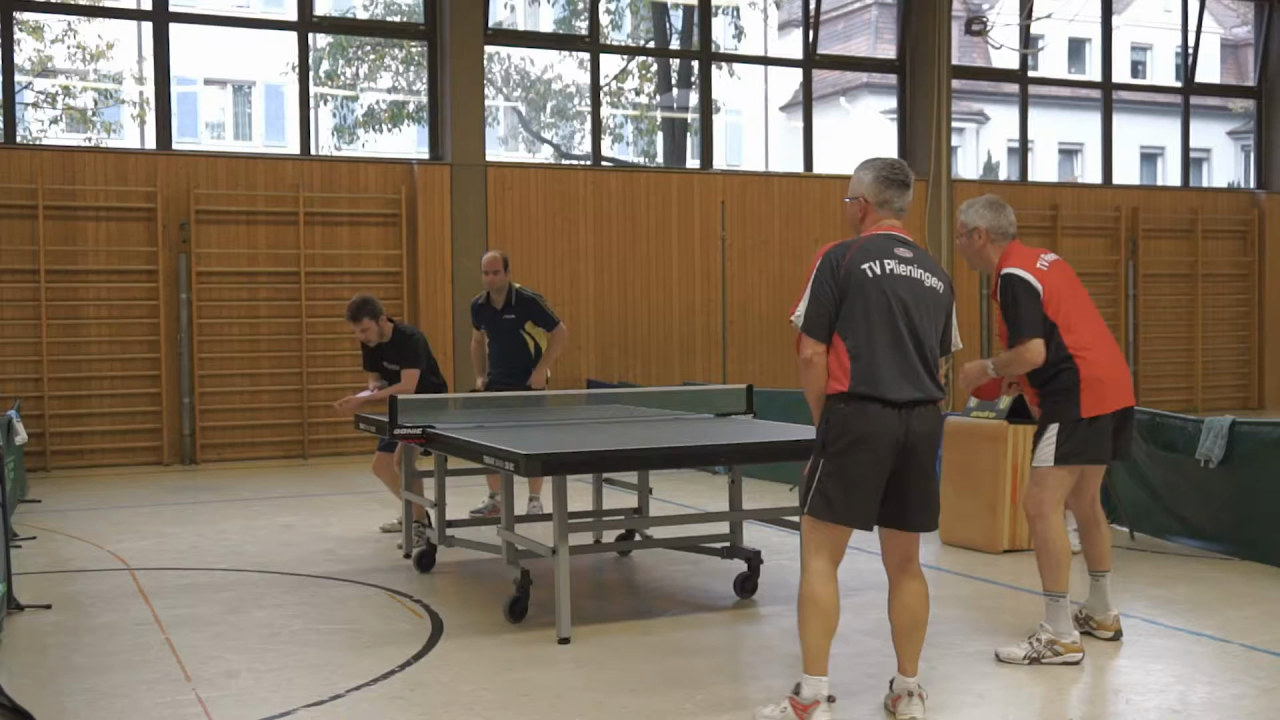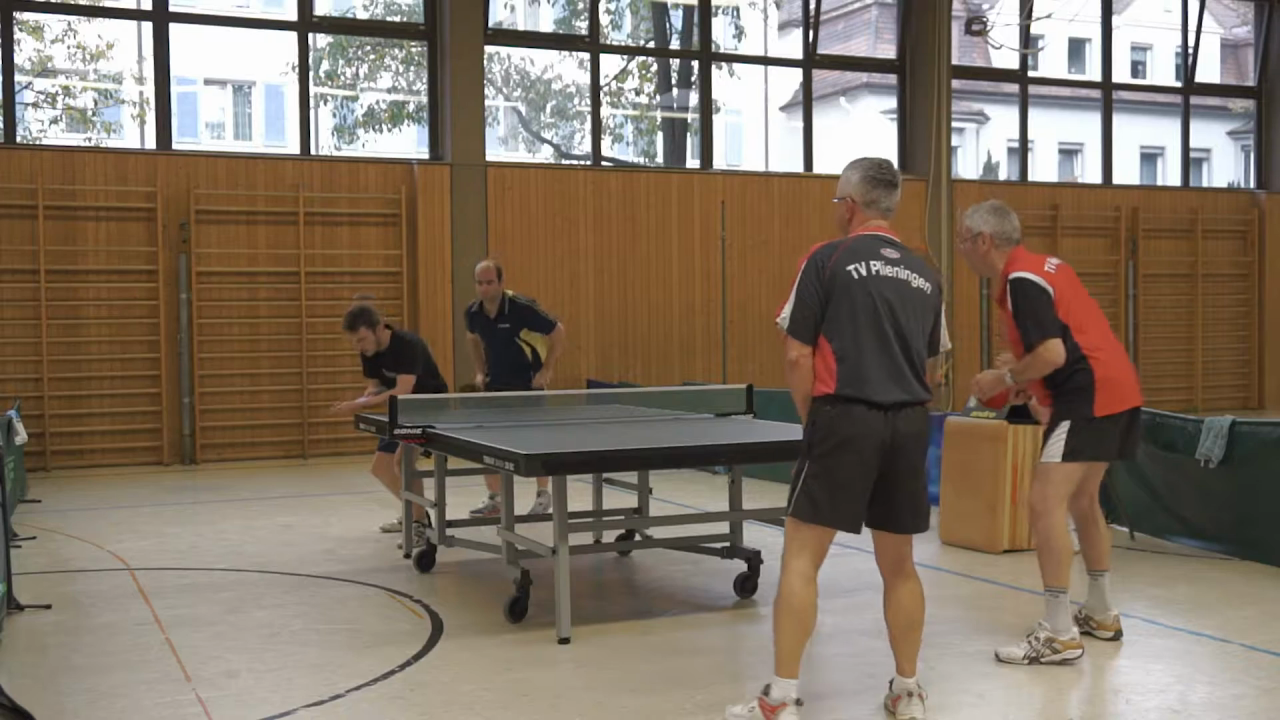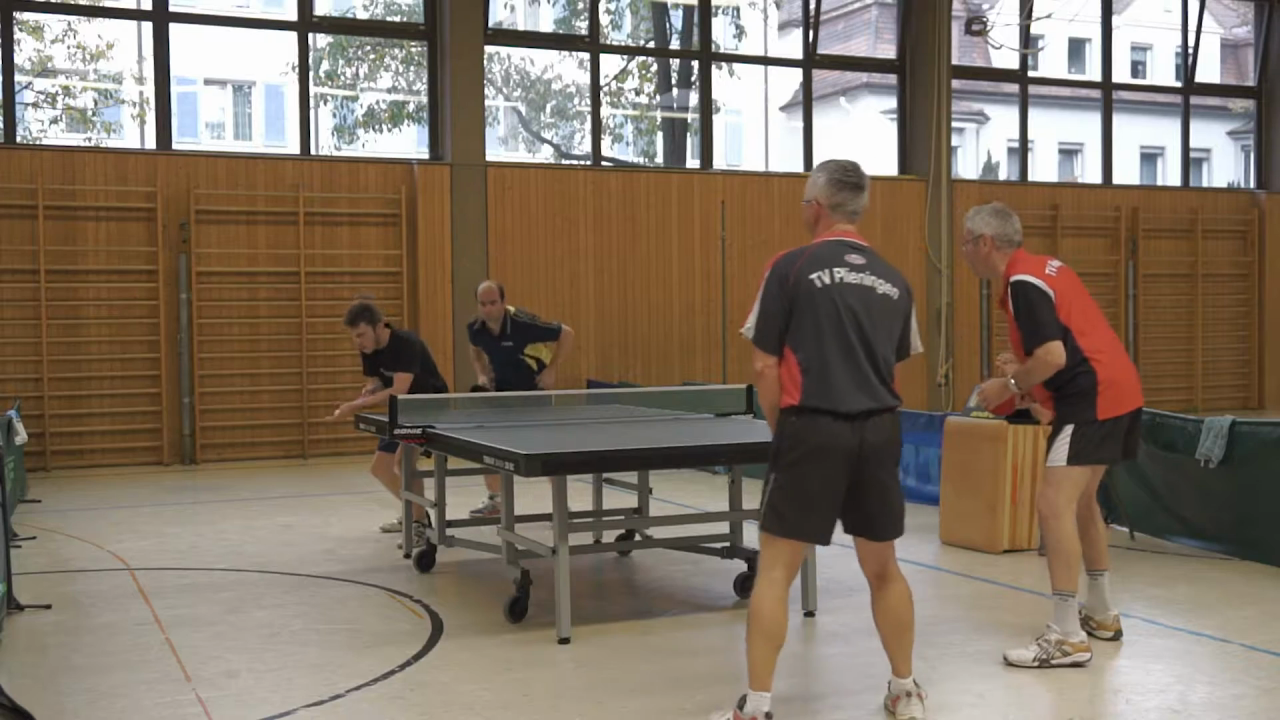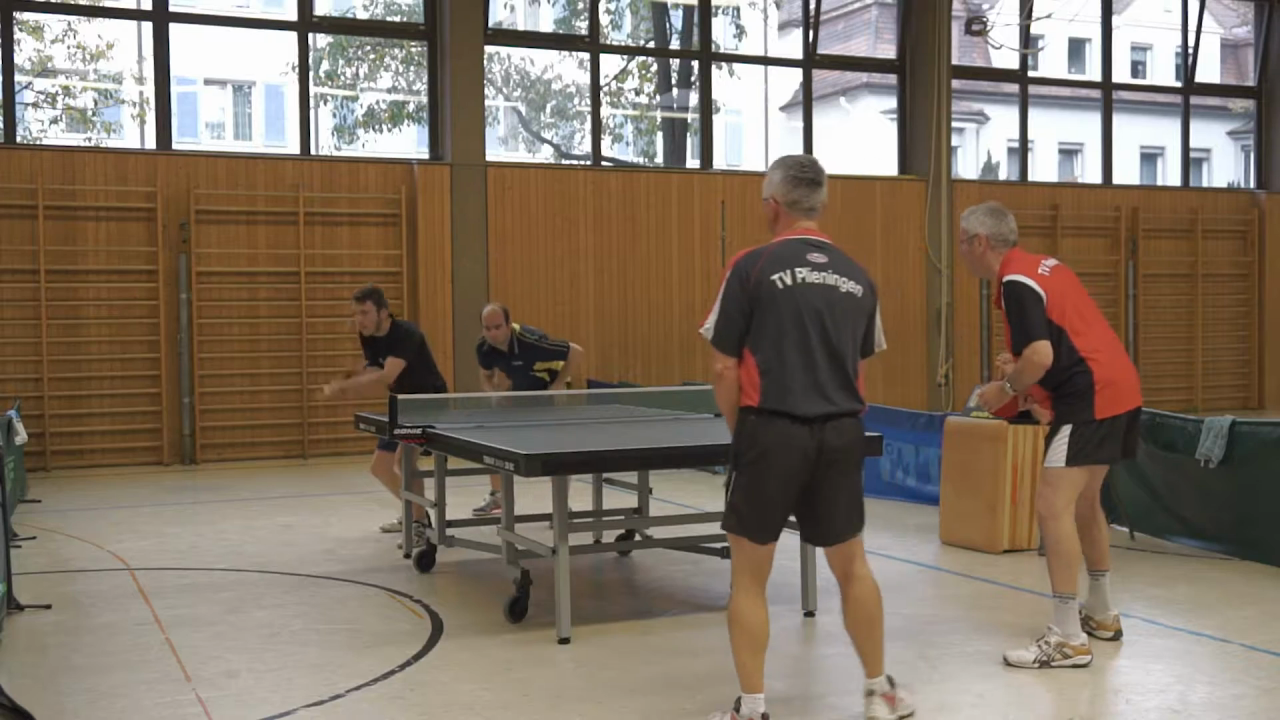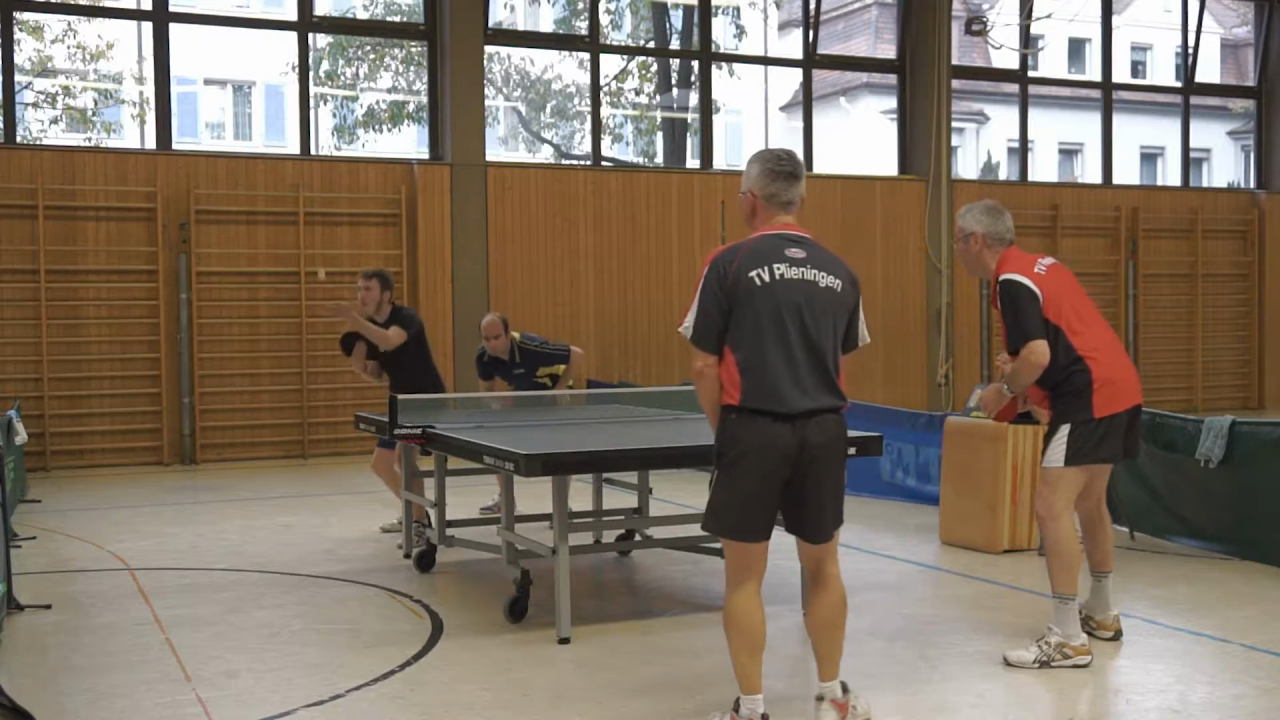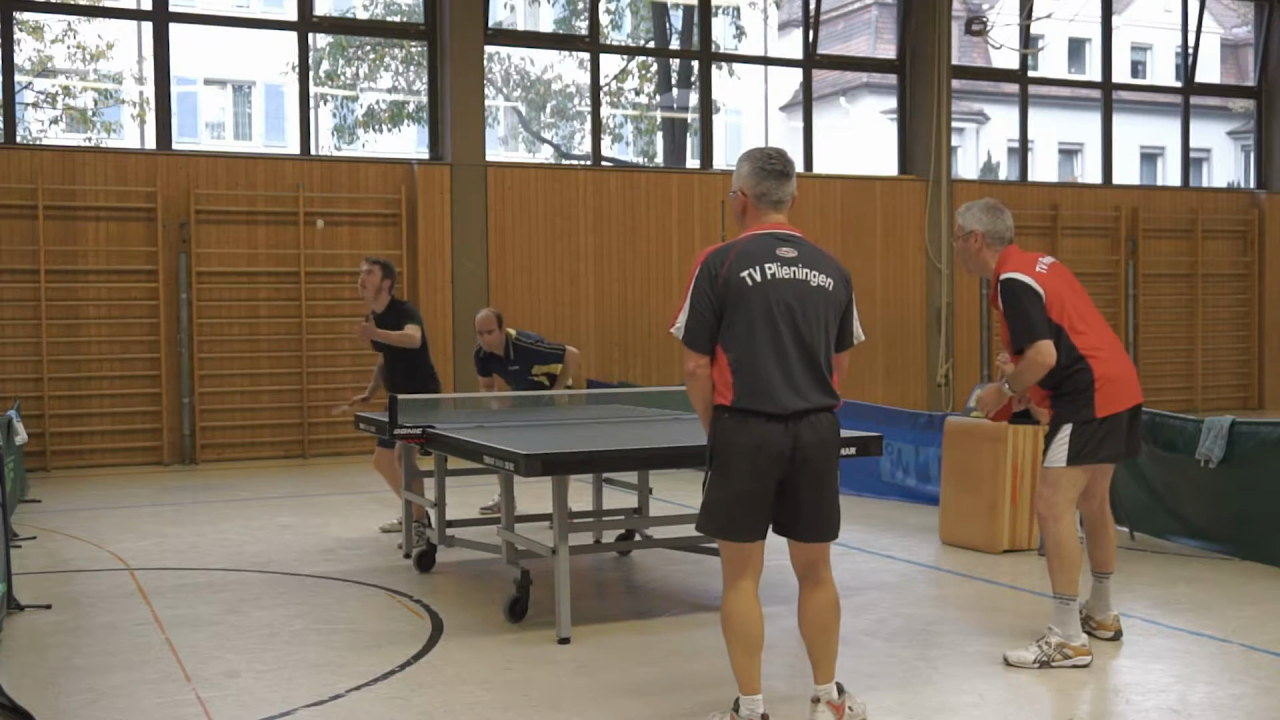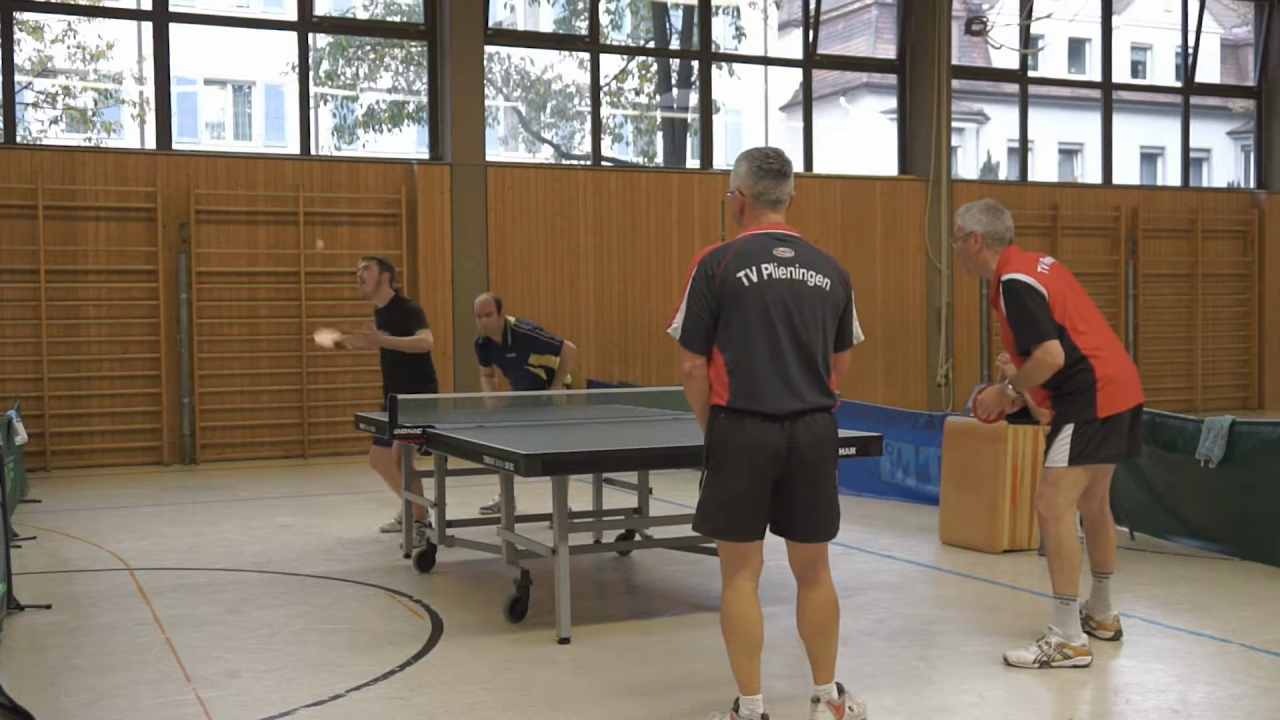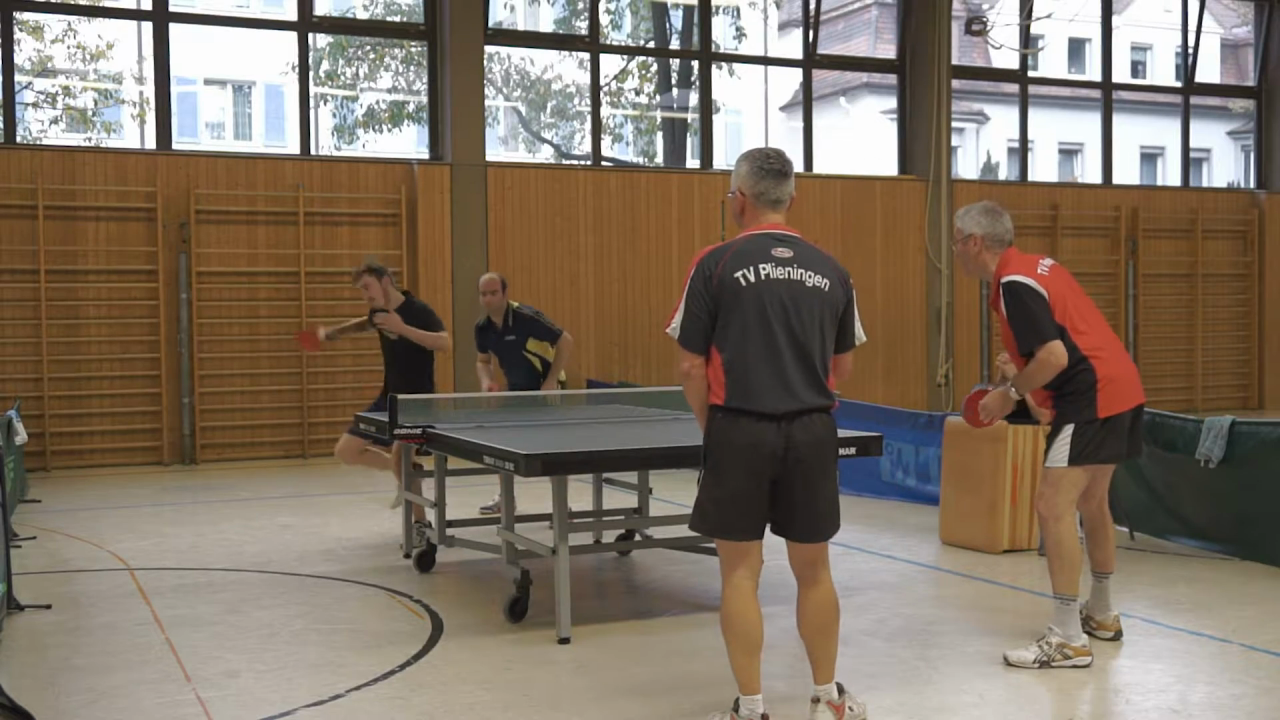
dt=0.2s
person 1, frame 1
left shoulder: (840, 259)
right shoulder: (935, 274)
left elbow: (812, 354)
left wrist: (824, 421)
left hip: (860, 418)
right hip: (920, 424)
left knee: (819, 557)
right knee: (905, 564)
person 1, frame 2
left shoulder: (827, 260)
right shoulder: (923, 274)
left elbow: (798, 356)
left wrist: (812, 422)
left hip: (846, 421)
right hip: (909, 426)
left knee: (801, 559)
right knee: (898, 565)
person 1, frame 3
left shoulder: (793, 267)
right shoulder: (894, 281)
left elbow: (764, 364)
left wrist: (780, 430)
left hip: (811, 432)
right hip: (877, 433)
left knee: (774, 572)
right knee: (883, 569)
person 1, frame 4
left shoulder: (751, 268)
right shoulder: (857, 278)
left elbow: (724, 367)
left wrist: (740, 432)
left hip: (771, 432)
right hip: (840, 434)
left knee: (748, 576)
right knee: (852, 566)
person 1, frame 5
left shoulder: (729, 264)
right shoulder: (839, 272)
left elbow: (704, 365)
right elbow: (843, 360)
left wrist: (721, 430)
left hip: (754, 431)
right hip: (823, 431)
left knee: (744, 576)
right knee: (822, 569)
person 1, frame 6
left shoulder: (721, 264)
right shoulder: (832, 271)
left elbow: (696, 367)
right elbow: (839, 362)
left wrist: (714, 430)
left hip: (747, 432)
right hip: (816, 432)
left knee: (741, 577)
right knee: (815, 572)
person 1, frame 7
left shoulder: (717, 264)
right shoulder: (831, 271)
left elbow: (693, 367)
right elbow: (840, 363)
left wrist: (711, 430)
left hip: (743, 432)
right hip: (814, 433)
left knee: (740, 576)
right knee: (814, 572)
person 1, frame 8
left shoulder: (716, 264)
right shoulder: (831, 272)
left elbow: (692, 366)
right elbow: (841, 366)
left wrist: (711, 430)
left hip: (741, 433)
right hip: (811, 433)
left knee: (740, 575)
right knee: (813, 571)
person 2, frame 1
left shoulder: (1013, 276)
right shoulder: (1042, 260)
left elbow: (1032, 353)
left wrist: (987, 369)
right wrist: (1009, 368)
left hip: (1080, 398)
right hip: (1111, 387)
left knee: (1042, 506)
right knee: (1083, 501)
left ankle: (1059, 636)
right ankle: (1101, 614)
person 2, frame 2
left shoulder: (1021, 281)
right shoulder: (1039, 267)
left elbow: (1052, 354)
left wrist: (1005, 379)
right wrist: (1020, 372)
left hip: (1090, 398)
right hip: (1114, 389)
left knee: (1046, 502)
right knee: (1081, 500)
left ankle: (1058, 634)
right ankle: (1100, 613)
person 2, frame 3
left shoulder: (1023, 283)
right shoulder: (1042, 268)
left elbow: (1052, 356)
left wrist: (1009, 385)
right wrist: (1025, 378)
left hip: (1091, 400)
right hip: (1115, 390)
left knee: (1054, 505)
right knee: (1080, 501)
left ankle: (1066, 636)
right ankle: (1100, 613)
person 2, frame 4
left shoulder: (1016, 283)
right shoulder: (1043, 265)
left elbow: (1039, 356)
left wrist: (1005, 388)
right wrist: (1023, 384)
left hip: (1090, 400)
right hip: (1117, 389)
left knee: (1052, 506)
right knee: (1083, 501)
left ankle: (1068, 638)
right ankle: (1100, 613)
person 2, frame 5
left shoulder: (1012, 282)
right shoulder: (1039, 264)
left elbow: (1036, 355)
left wrist: (1003, 390)
right wrist: (1022, 385)
left hip: (1089, 399)
right hip: (1117, 387)
left knee: (1051, 507)
right knee: (1089, 502)
left ankle: (1068, 638)
right ankle: (1101, 614)
person 2, frame 6
left shoulder: (1012, 281)
right shoulder: (1036, 263)
left elbow: (1043, 355)
left wrist: (1003, 390)
right wrist: (1021, 385)
left hip: (1089, 398)
right hip: (1116, 386)
left knee: (1052, 507)
right knee: (1091, 502)
left ankle: (1068, 639)
right ankle: (1101, 614)
person 2, frame 7
left shoulder: (1014, 282)
right shoulder: (1035, 264)
left elbow: (1049, 356)
left wrist: (1006, 391)
right wrist: (1019, 385)
left hip: (1091, 398)
right hip: (1116, 387)
left knee: (1053, 507)
right knee: (1091, 502)
left ankle: (1068, 639)
right ankle: (1101, 615)
person 2, frame 8
left shoulder: (1014, 284)
right shoulder: (1034, 265)
left elbow: (1054, 356)
left wrist: (1009, 394)
right wrist: (1017, 389)
left hip: (1092, 398)
right hip: (1117, 388)
left knee: (1053, 508)
right knee: (1091, 502)
left ankle: (1068, 639)
right ankle: (1101, 614)
person 3, frame 1
left shoulder: (410, 338)
right shoulder: (369, 342)
left elbow: (408, 387)
right elbow: (375, 378)
left wrist: (364, 400)
right wrist: (373, 388)
left knee: (402, 457)
right knee: (381, 467)
left ankle: (420, 524)
right ankle: (414, 513)
person 3, frame 2
left shoulder: (409, 344)
right shoulder: (368, 349)
left elbow: (402, 393)
right elbow: (375, 385)
left wrist: (359, 405)
right wrist: (370, 395)
left knee: (402, 458)
right knee: (381, 468)
left ankle: (420, 525)
right ankle: (414, 514)
person 3, frame 3
left shoulder: (407, 343)
right shoulder: (368, 348)
left elbow: (399, 391)
right elbow: (378, 384)
left wrist: (356, 406)
right wrist: (369, 392)
left knee: (403, 458)
right knee: (380, 468)
left ankle: (420, 525)
right ankle: (414, 514)
person 3, frame 4
left shoulder: (406, 333)
right shoulder: (367, 338)
left elbow: (387, 377)
right elbow: (379, 380)
left wrist: (345, 387)
right wrist: (357, 380)
left knee: (404, 457)
right knee: (380, 467)
left ankle: (420, 525)
right ankle: (414, 514)
person 3, frame 5
left shoulder: (406, 318)
right shoulder: (369, 326)
left elbow: (389, 341)
right elbow: (376, 373)
left wrist: (357, 322)
right wrist: (359, 364)
left knee: (404, 455)
right knee: (380, 464)
left ankle: (420, 524)
right ankle: (414, 514)
person 3, frame 6
left shoulder: (403, 310)
right shoulder: (372, 318)
left elbow: (414, 340)
left wrist: (378, 334)
right wrist: (369, 393)
left hip: (422, 396)
right hip: (398, 399)
left knee: (402, 455)
right knee: (382, 462)
left ankle: (420, 524)
right ankle: (413, 513)
person 3, frame 7
left shoulder: (407, 308)
right shoulder: (379, 311)
left elbow: (426, 343)
left wrist: (384, 339)
right wrist: (364, 342)
left hip: (421, 397)
right hip: (394, 399)
left knee: (400, 458)
right knee: (378, 461)
left ankle: (421, 523)
right ankle: (411, 509)
person 3, frame 8
left shoulder: (419, 310)
right shoulder: (376, 309)
left elbow: (445, 344)
right elbow: (366, 322)
left wrist: (404, 329)
right wrist: (333, 331)
left hip: (417, 398)
right hip: (388, 397)
left knee: (396, 455)
right knee: (345, 451)
left ankle: (420, 524)
person 4, frame 1
left shoulder: (528, 301)
right shoulder: (478, 306)
left elbow: (560, 333)
left wrist: (542, 370)
right wrist: (480, 375)
left hip: (528, 383)
right hip: (496, 383)
left ankle: (535, 500)
right ankle: (495, 499)
person 4, frame 2
left shoulder: (522, 308)
right shoulder: (472, 312)
left elbow: (558, 333)
left wrist: (546, 370)
right wrist: (480, 370)
left hip: (528, 384)
right hip: (495, 384)
left ankle: (543, 495)
right ankle: (495, 499)
person 4, frame 3
left shoulder: (524, 323)
right shoulder: (474, 328)
left elbow: (567, 334)
left wrist: (550, 370)
right wrist: (481, 374)
left hip: (536, 386)
right hip: (503, 387)
right ankle: (494, 500)
person 4, frame 4
left shoulder: (531, 342)
right shoulder: (483, 347)
left elbow: (576, 353)
right elbow: (487, 375)
left wrist: (558, 384)
right wrist: (492, 394)
left hip: (550, 389)
right hip: (520, 390)
right ankle: (497, 495)
person 4, frame 5
left shoulder: (532, 348)
right shoulder: (483, 357)
left elbow: (577, 355)
right elbow: (487, 389)
left wrist: (559, 388)
left hip: (552, 391)
right hip: (522, 394)
person 4, frame 6
left shoulder: (527, 345)
right shoulder: (481, 354)
left elbow: (573, 356)
right elbow: (486, 385)
left wrist: (557, 390)
left hip: (551, 391)
right hip: (522, 394)
person 4, frame 7
left shoulder: (526, 333)
right shoulder: (482, 343)
left elbow: (570, 350)
right elbow: (487, 375)
left wrist: (556, 389)
left hip: (550, 389)
right hip: (522, 392)
person 4, frame 8
left shoulder: (528, 318)
right shoulder: (482, 327)
left elbow: (566, 342)
right elbow: (483, 361)
left wrist: (551, 381)
right wrist: (486, 381)
left hip: (543, 387)
right hip: (516, 388)
